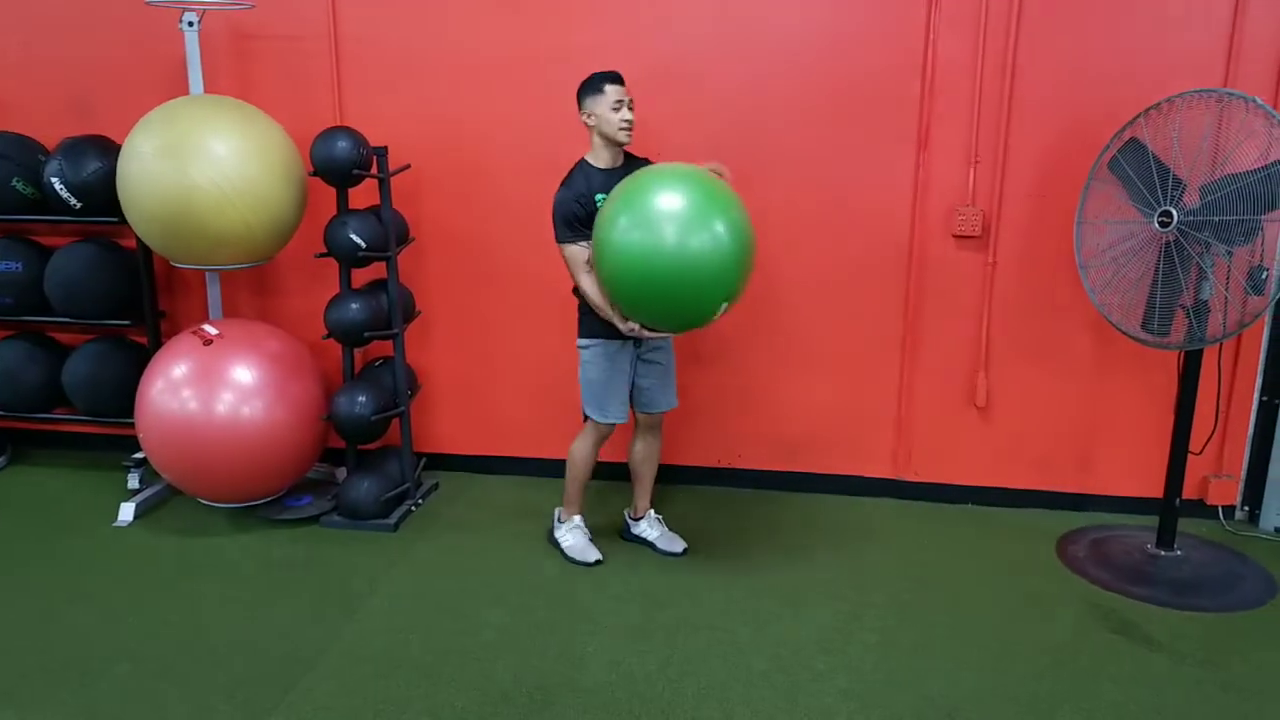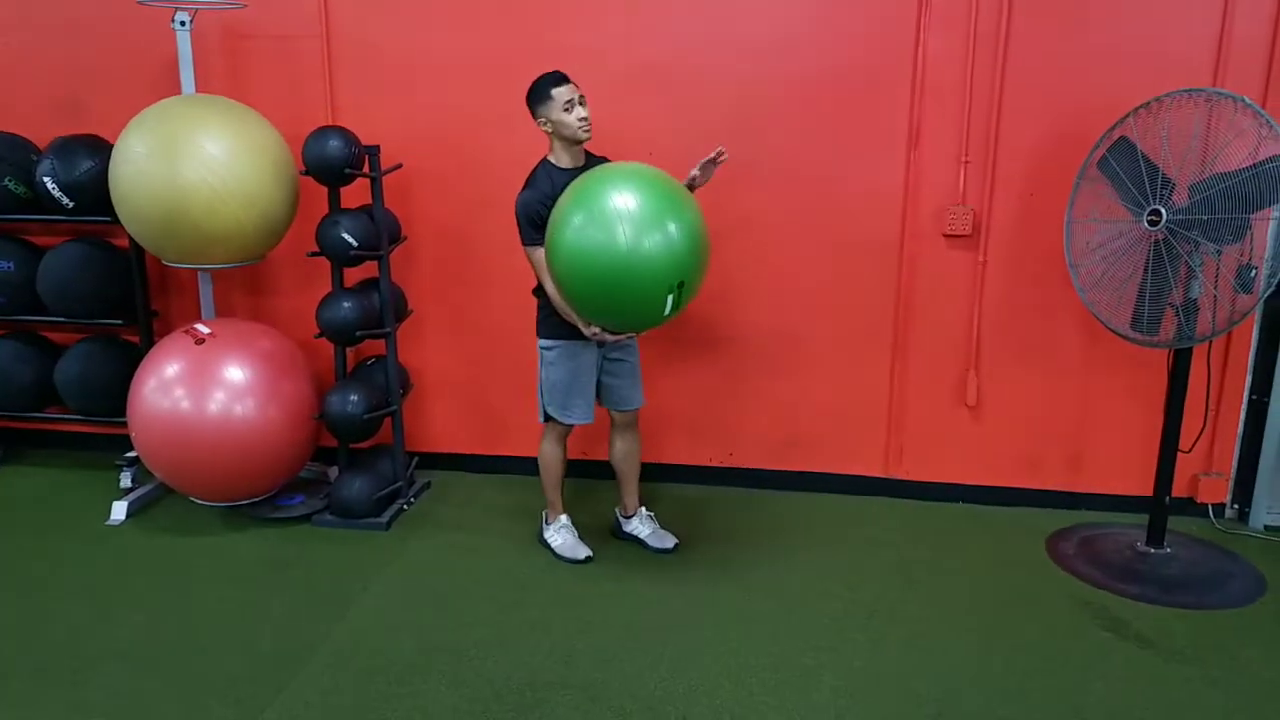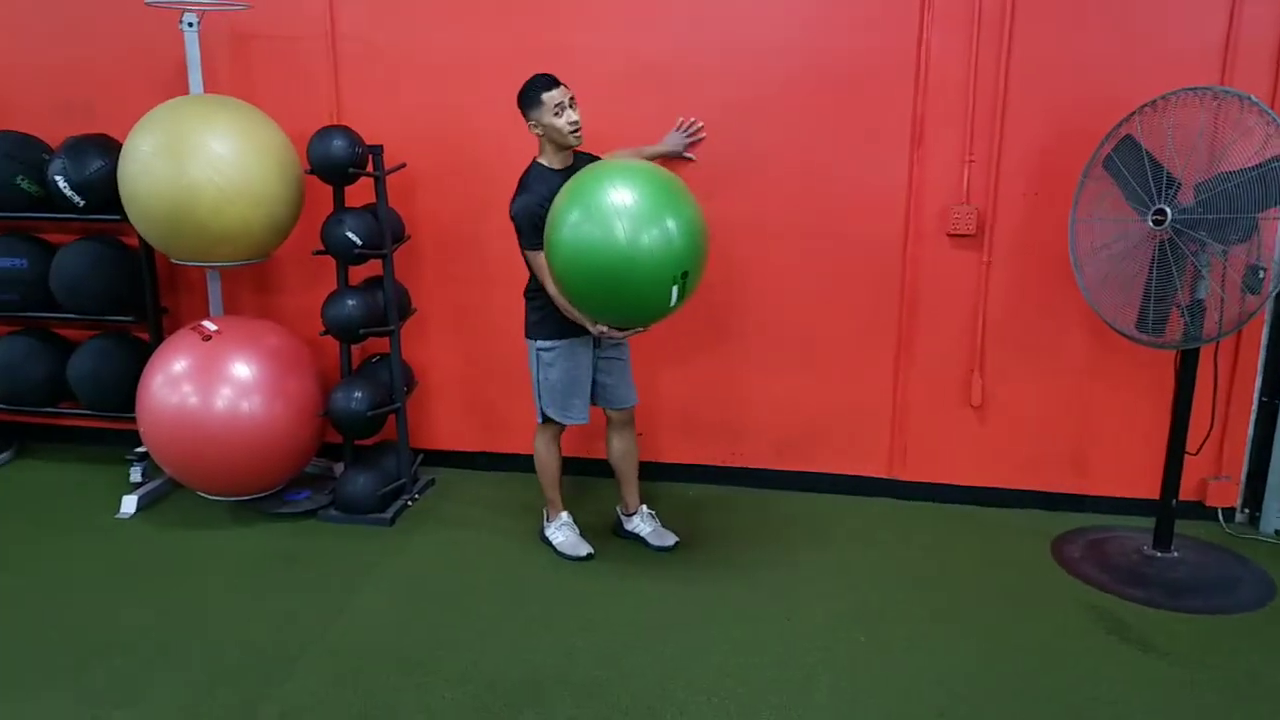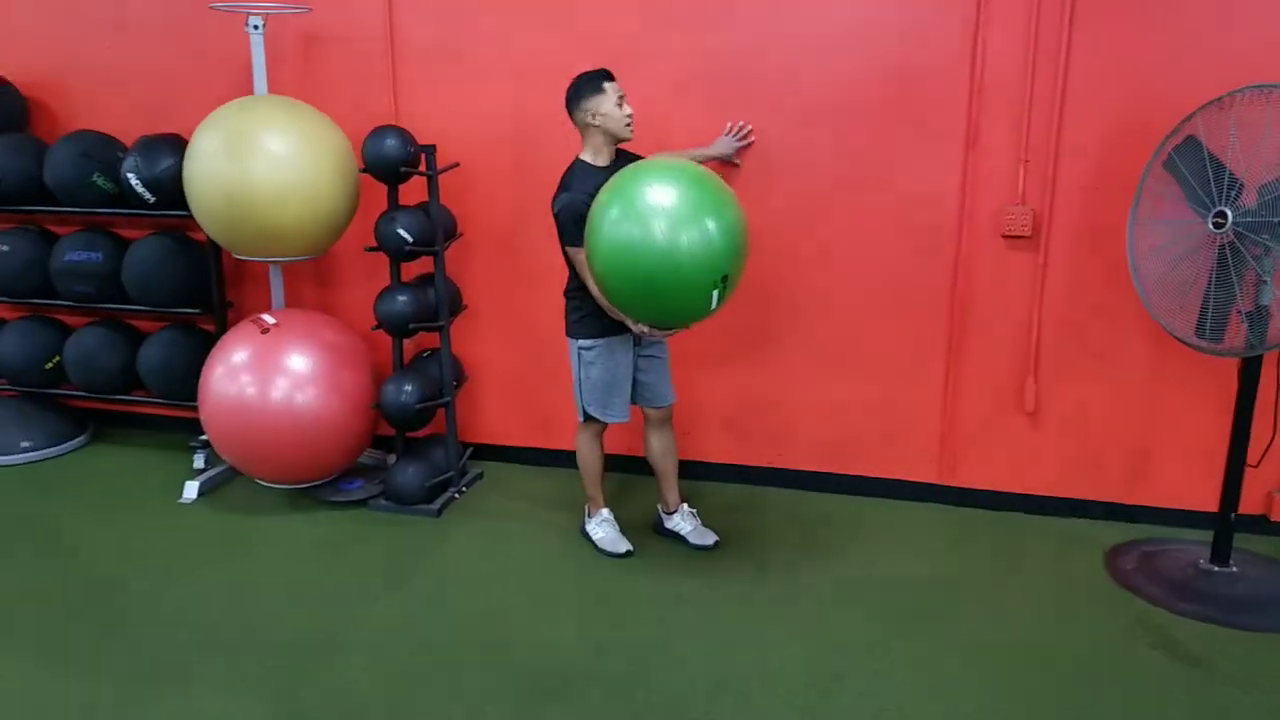
dt=0.4s
person 1, frame 1
left shoulder: (646, 171)
right shoulder: (573, 193)
right elbow: (583, 276)
right wrist: (621, 322)
right hip: (603, 330)
left knee: (650, 421)
right knee: (599, 426)
left ankle: (640, 518)
right ankle: (567, 518)
person 1, frame 2
left shoulder: (604, 169)
right shoulder: (535, 196)
right elbow: (547, 277)
left wrist: (691, 181)
right wrist: (583, 325)
right hip: (565, 330)
left knee: (626, 418)
right knee: (559, 425)
left ankle: (631, 516)
right ankle: (555, 521)
person 1, frame 3
left shoulder: (585, 164)
right shoulder: (530, 200)
left elbow: (612, 161)
right elbow: (550, 282)
left wrist: (662, 148)
right wrist: (591, 325)
left hip: (604, 316)
right hip: (556, 329)
left knee: (622, 414)
right knee: (553, 424)
left ankle: (633, 514)
right ankle: (555, 519)
person 1, frame 4
left shoulder: (626, 163)
right shoulder: (574, 197)
right elbow: (591, 279)
left wrist: (713, 152)
right wrist: (630, 322)
left hip: (642, 316)
right hip: (597, 327)
left knee: (660, 414)
right knee: (595, 422)
left ankle: (673, 512)
right ankle: (596, 515)
